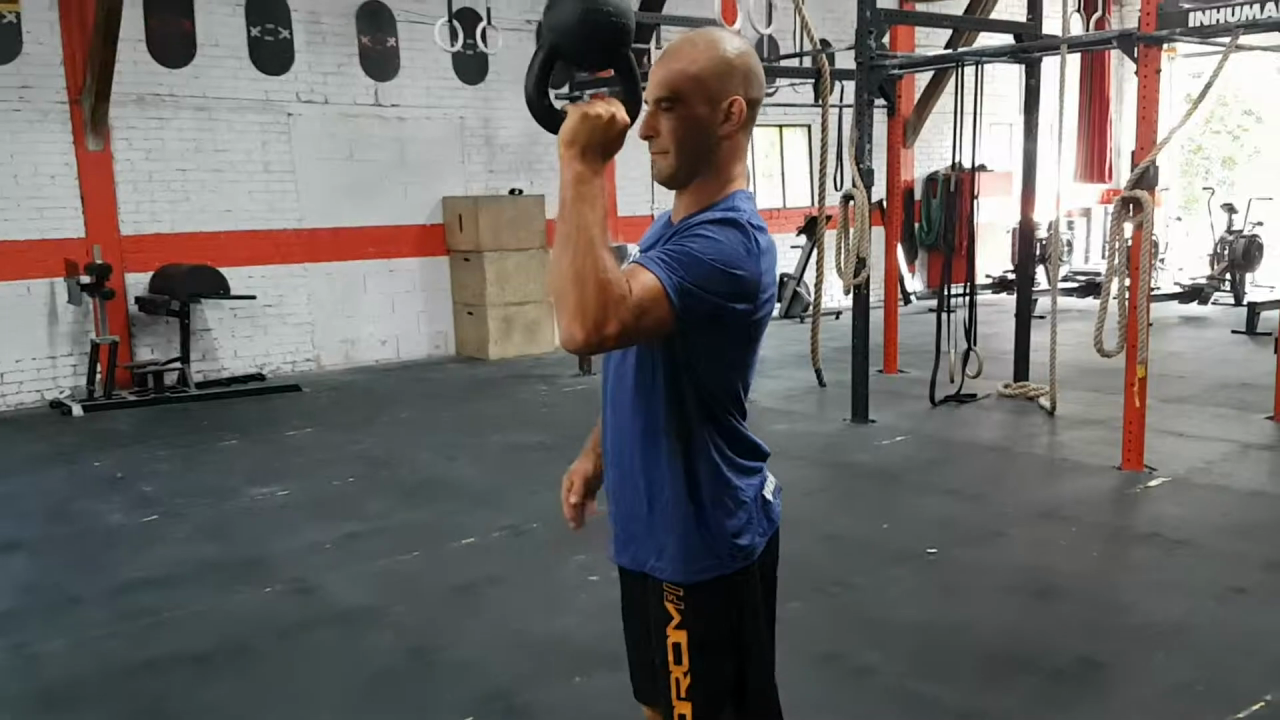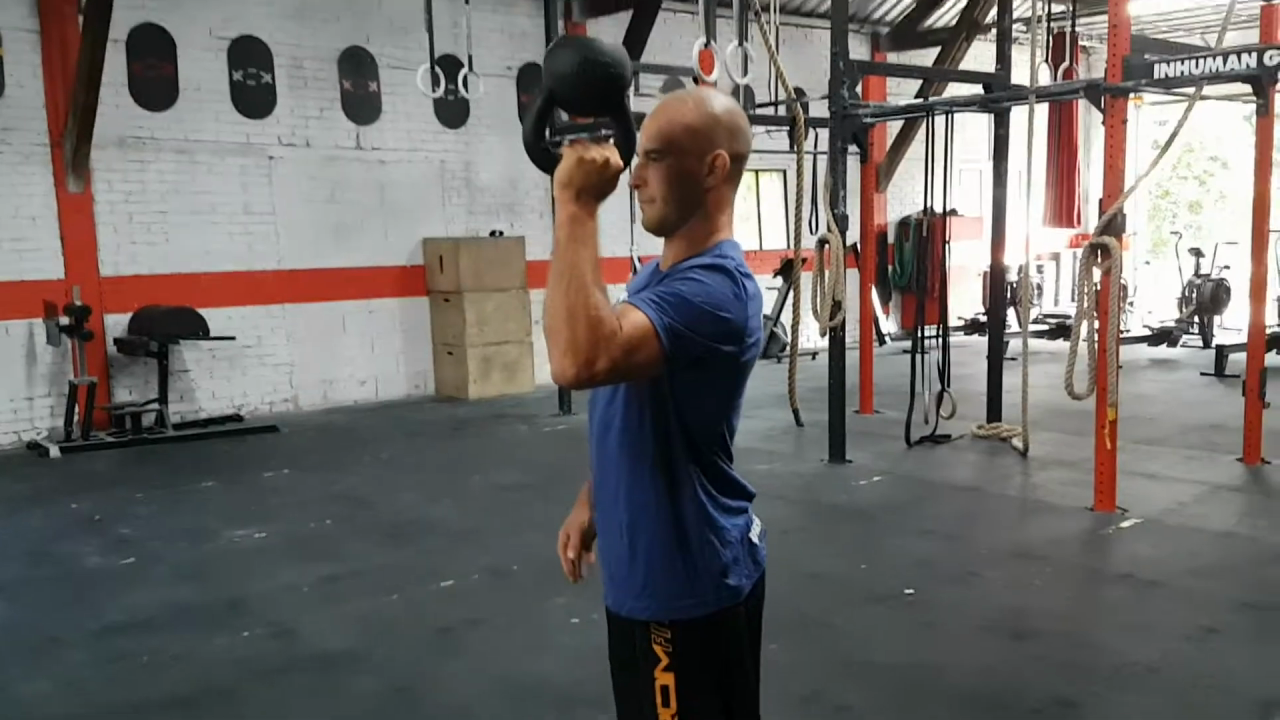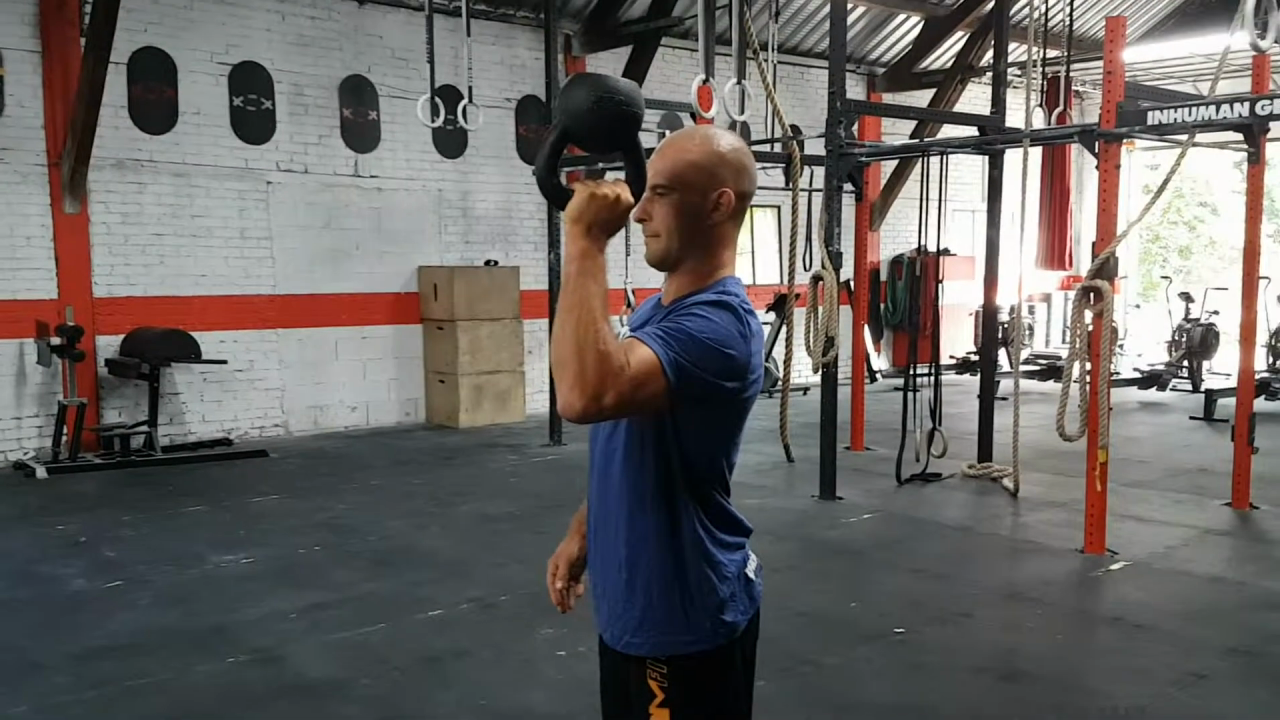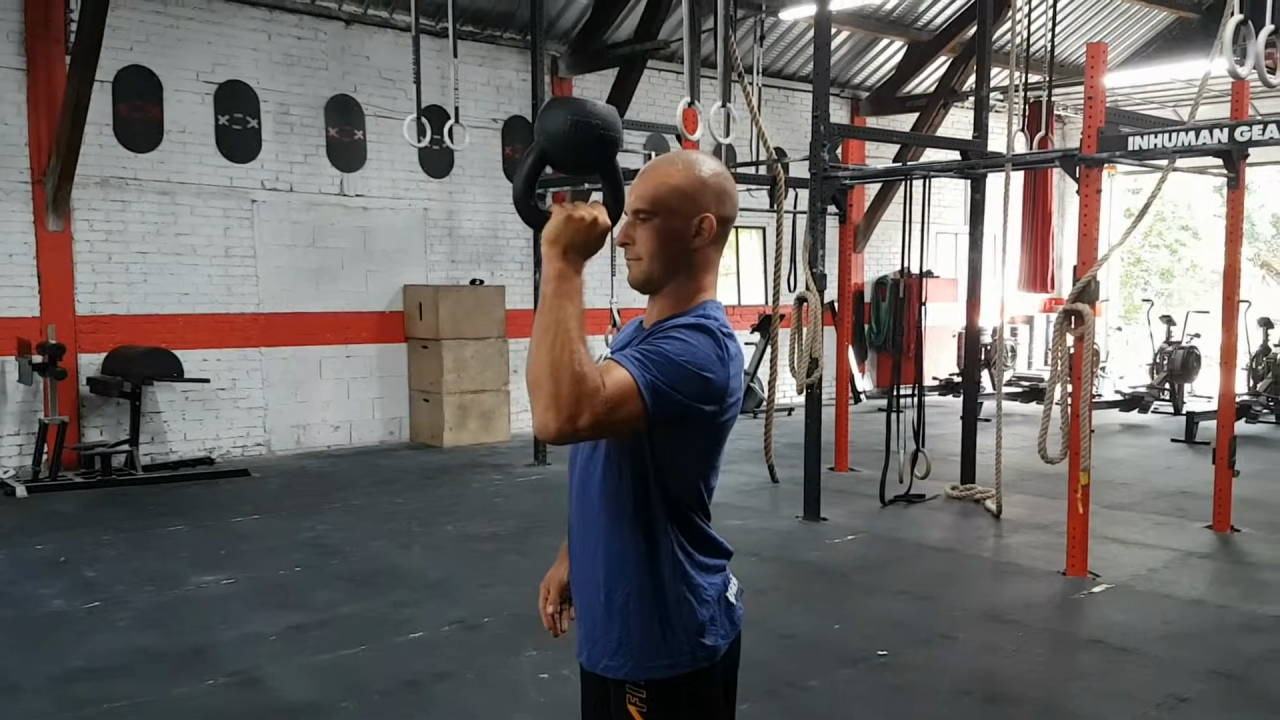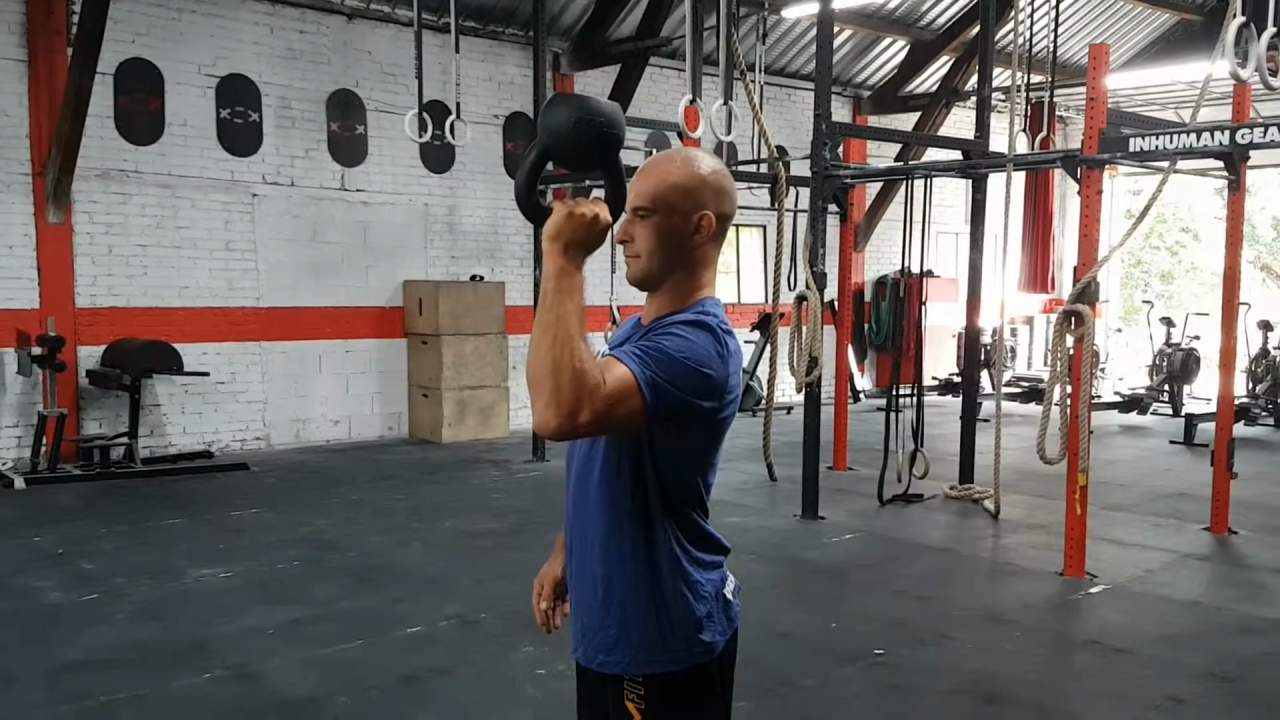
dt=0.7s
person 1, frame 1
left shoulder: (728, 241)
right shoulder: (678, 224)
left elbow: (588, 324)
left wrist: (582, 165)
right wrist: (595, 452)
left hip: (706, 538)
right hip: (659, 525)
person 1, frame 2
left shoulder: (716, 287)
right shoulder: (660, 276)
left elbow: (579, 360)
left wrist: (576, 207)
right wrist: (590, 503)
left hip: (692, 579)
right hip: (644, 569)
person 1, frame 3
left shoulder: (717, 323)
right shoulder: (659, 310)
left elbow: (584, 395)
left wrist: (585, 241)
right wrist: (581, 532)
left hip: (686, 618)
right hip: (636, 603)
person 1, frame 4
left shoulder: (696, 348)
right shoulder: (642, 334)
left elbow: (561, 416)
left wrist: (562, 263)
right wrist: (571, 558)
left hip: (669, 638)
right hip: (620, 625)
person 1, frame 5
left shoulder: (696, 344)
right shoulder: (641, 330)
left elbow: (561, 412)
left wrist: (563, 258)
right wrist: (566, 552)
left hip: (665, 633)
right hip: (615, 620)
